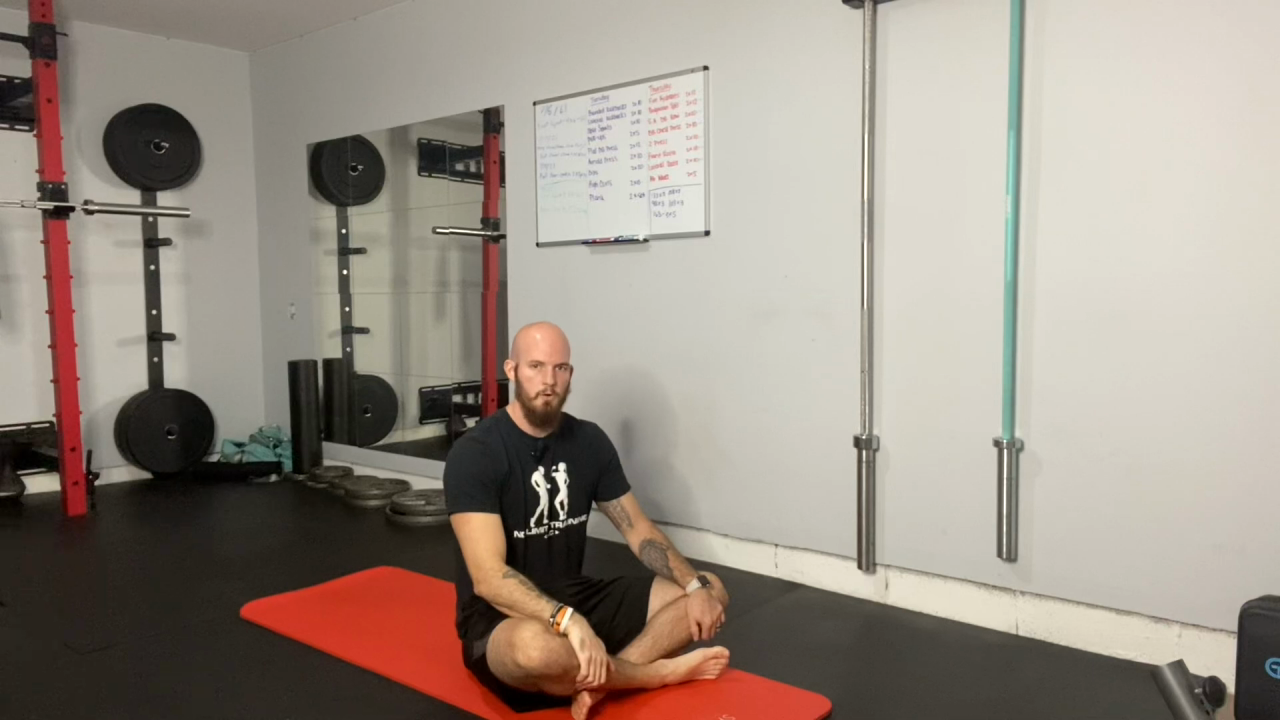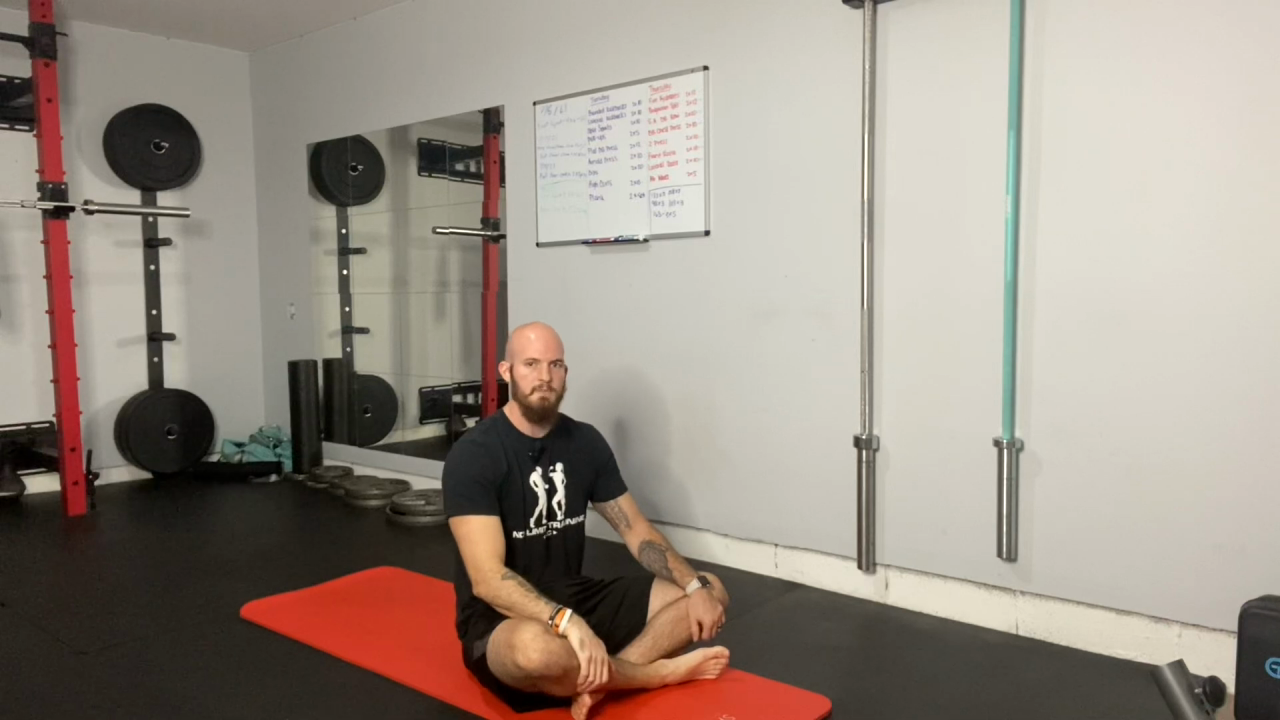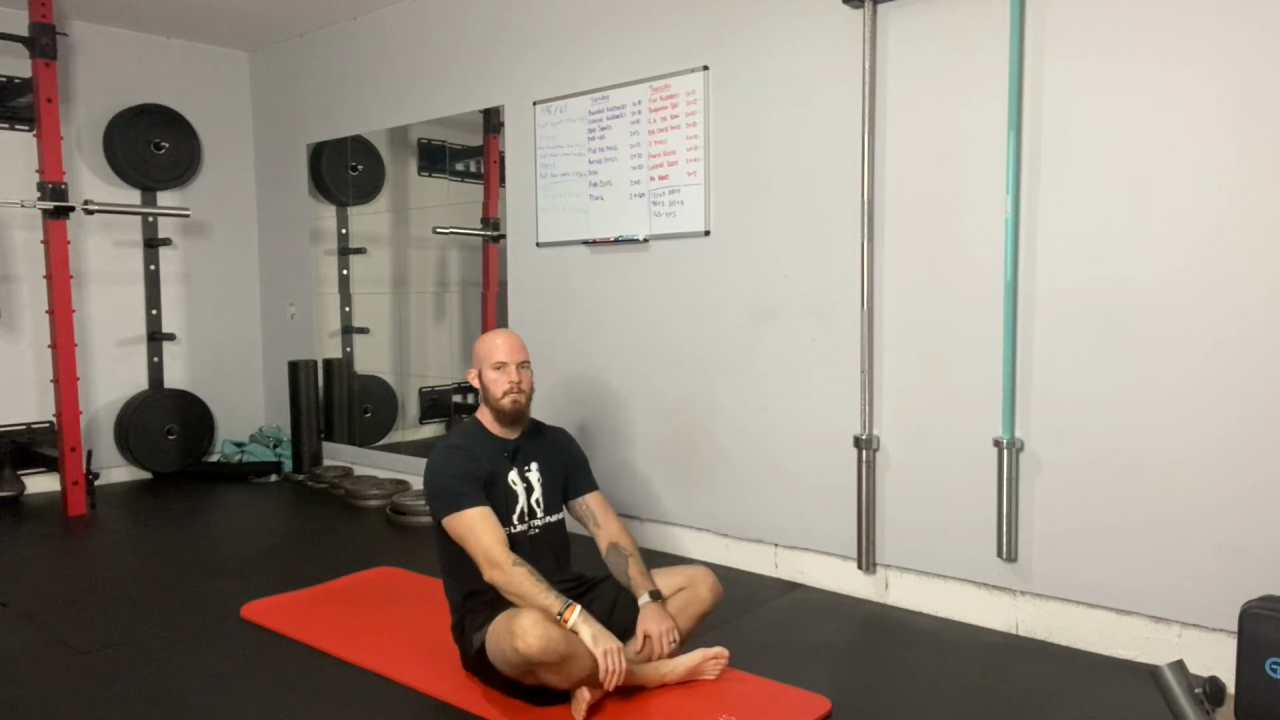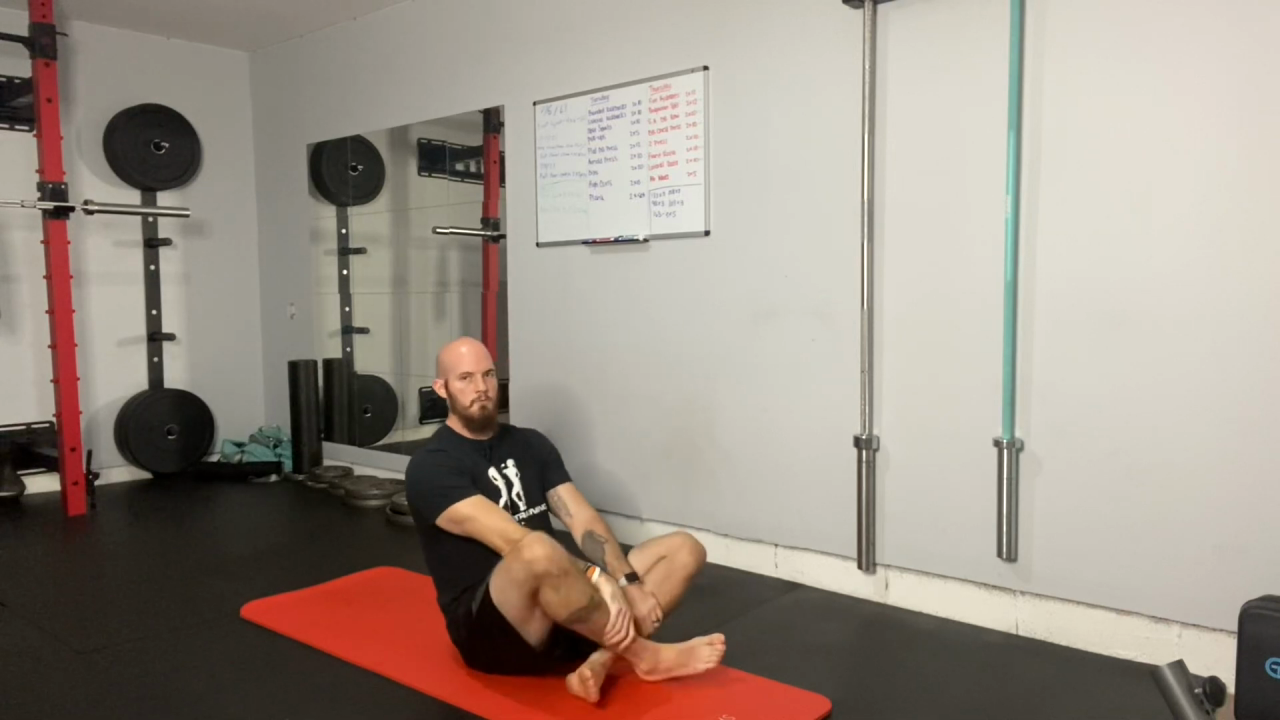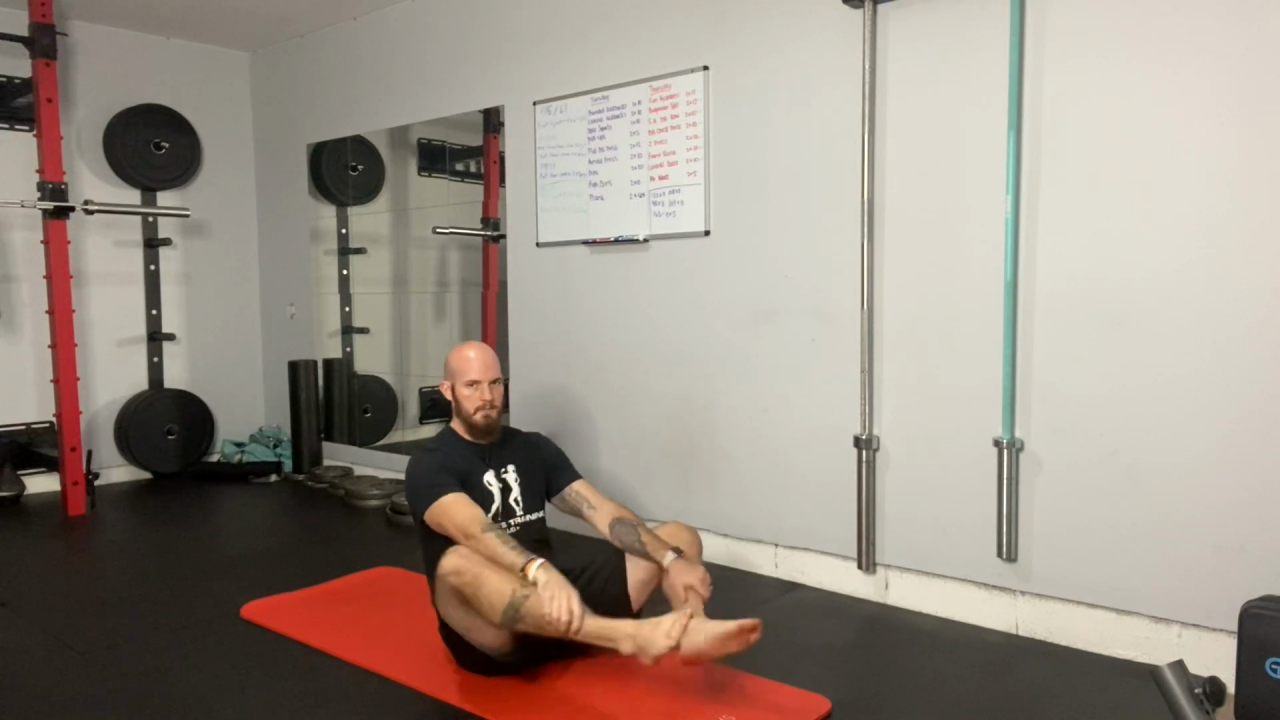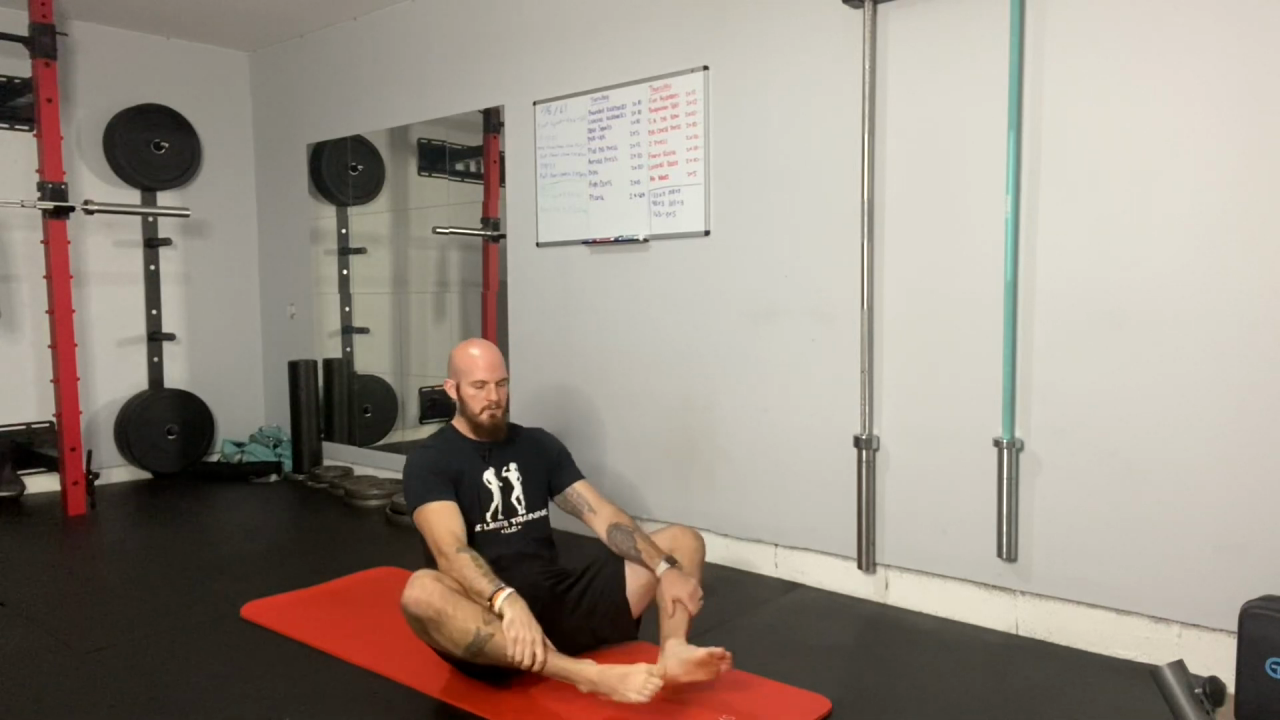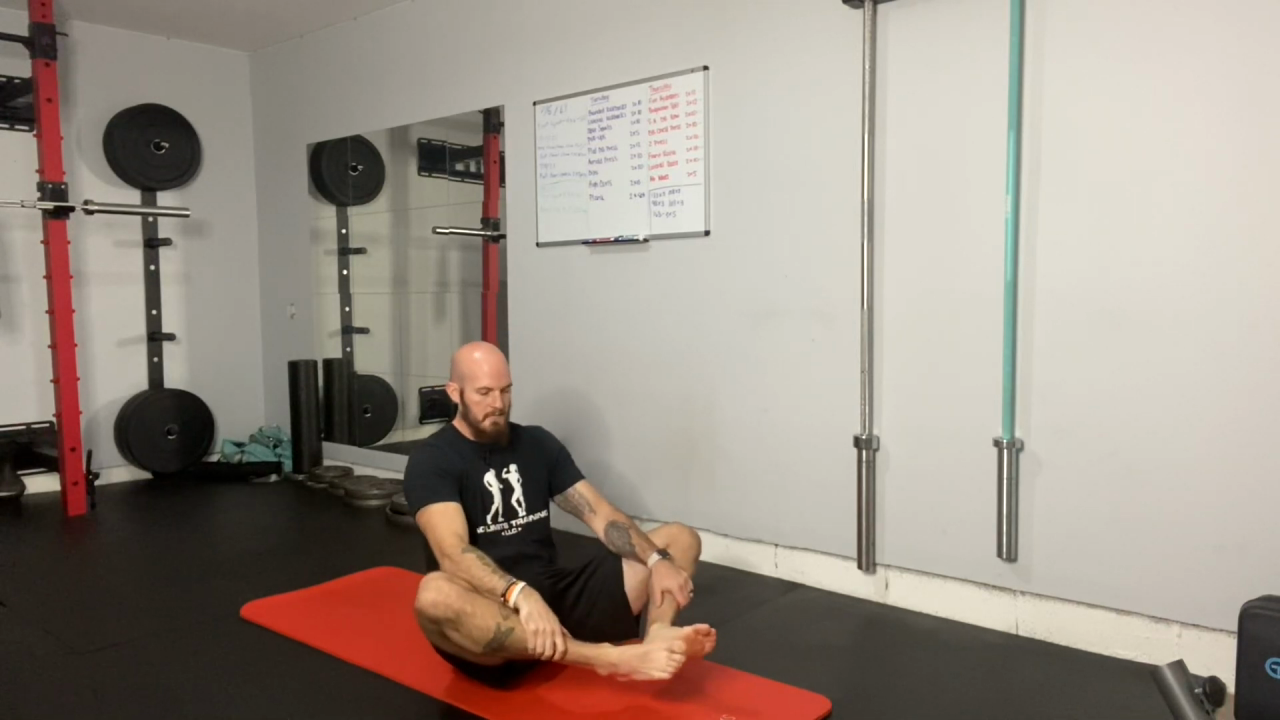
dt=0.5s
person 1, frame 1
left shoulder: (589, 441)
right shoulder: (475, 453)
left elbow: (638, 528)
right elbow: (489, 578)
left wrist: (694, 585)
right wrist: (568, 621)
left hip: (576, 595)
right hip: (501, 617)
left knee: (711, 591)
right knee: (534, 647)
left ankle: (599, 678)
right ankle: (658, 671)
person 1, frame 2
left shoulder: (585, 441)
right shoulder: (474, 455)
left elbow: (635, 529)
right elbow: (487, 579)
left wrist: (695, 586)
right wrist: (568, 624)
left hip: (574, 596)
right hip: (501, 618)
left knee: (710, 594)
right knee: (536, 650)
left ankle: (598, 681)
right ankle: (657, 672)
person 1, frame 3
left shoulder: (557, 443)
right shoulder: (453, 459)
left elbow: (608, 529)
right elbow: (497, 566)
left wrist: (649, 600)
right wrist: (579, 621)
left hip: (563, 593)
right hip: (493, 617)
left knee: (702, 584)
right knee: (535, 634)
left ankle: (599, 678)
right ankle: (651, 671)
person 1, frame 4
left shoulder: (530, 443)
right shoulder: (431, 466)
left elbow: (582, 520)
right elbow: (510, 538)
left wrist: (629, 584)
right wrist: (597, 581)
left hip: (555, 607)
right hip: (489, 625)
left knee: (684, 549)
right knee: (538, 551)
left ankle: (598, 662)
right ankle: (646, 655)
person 1, frame 5
left shoulder: (534, 448)
right shoulder: (430, 465)
left elbow: (603, 514)
right elbow: (476, 533)
left wrist: (673, 559)
right wrist: (539, 571)
left hip: (553, 601)
right hip: (490, 632)
left knee: (680, 537)
right knee: (457, 564)
left ankle: (694, 636)
right ankle: (626, 636)
person 1, frame 6
left shoulder: (537, 444)
right shoulder: (430, 461)
left elbow: (603, 517)
right elbow: (451, 551)
left wrist: (666, 568)
right wrist: (508, 602)
left hip: (558, 596)
right hip: (488, 614)
left knee: (683, 541)
right knee: (421, 594)
left ankle: (672, 652)
right ankle: (583, 674)
person 1, frame 7
left shoulder: (537, 443)
right shoulder: (432, 461)
left elbow: (601, 515)
right elbow: (454, 554)
left wrist: (658, 560)
right wrist: (520, 595)
left hip: (557, 593)
right hip: (490, 615)
left knee: (680, 538)
right knee: (434, 595)
left ankle: (658, 637)
right ankle: (604, 657)
